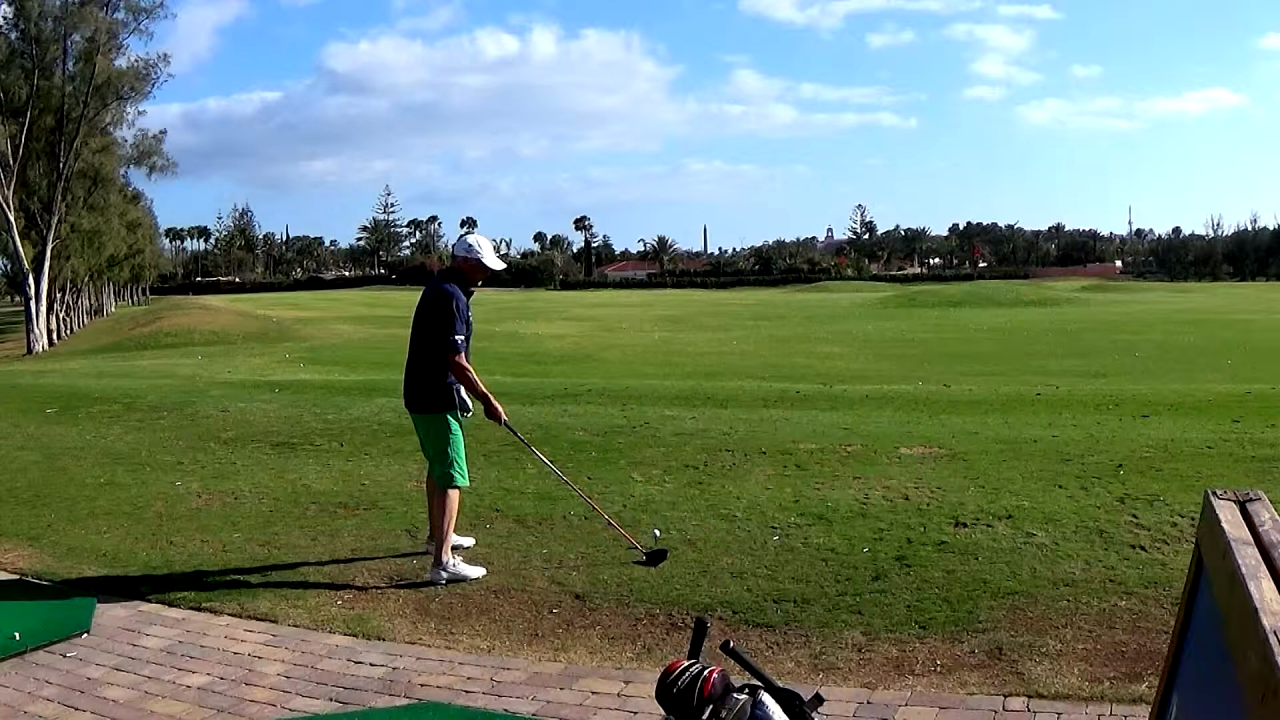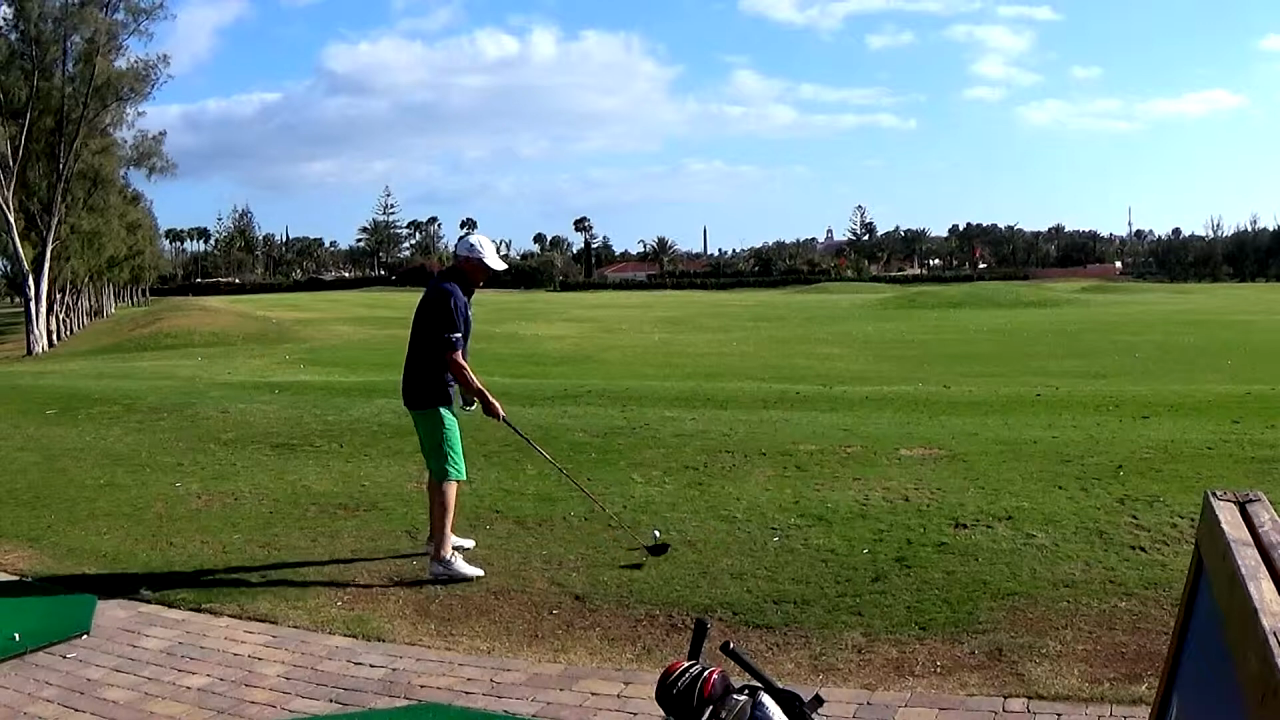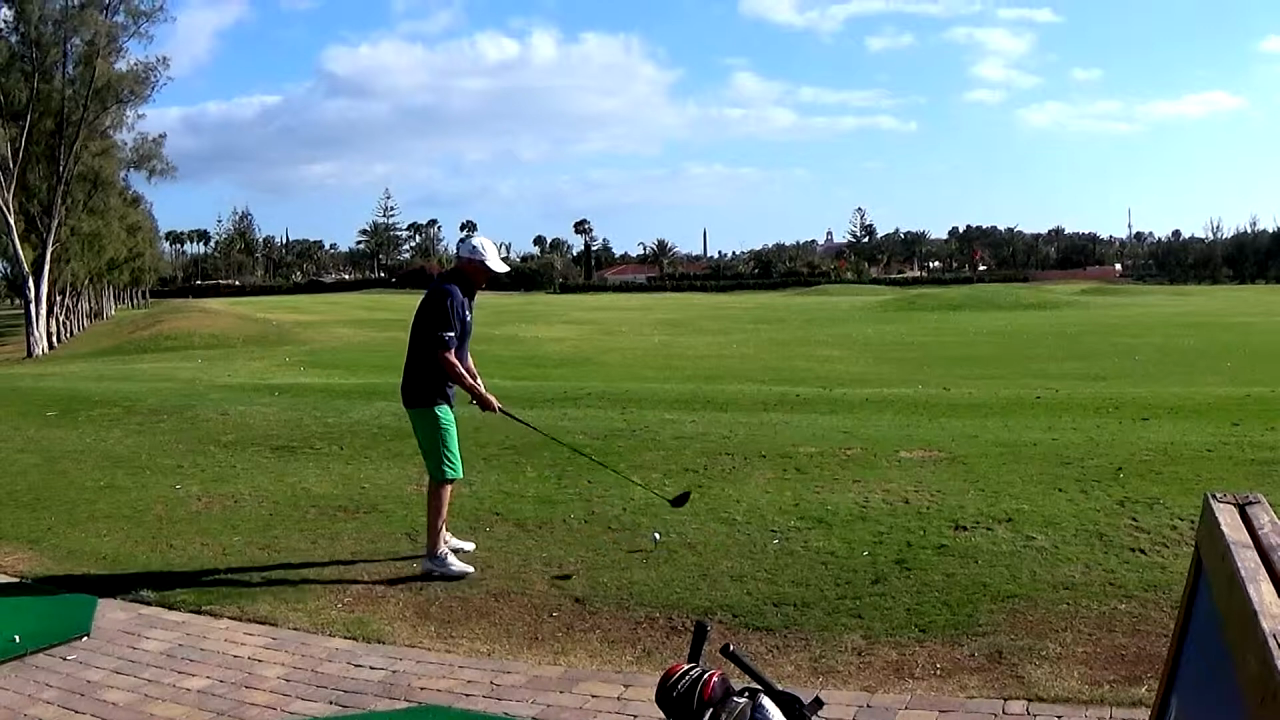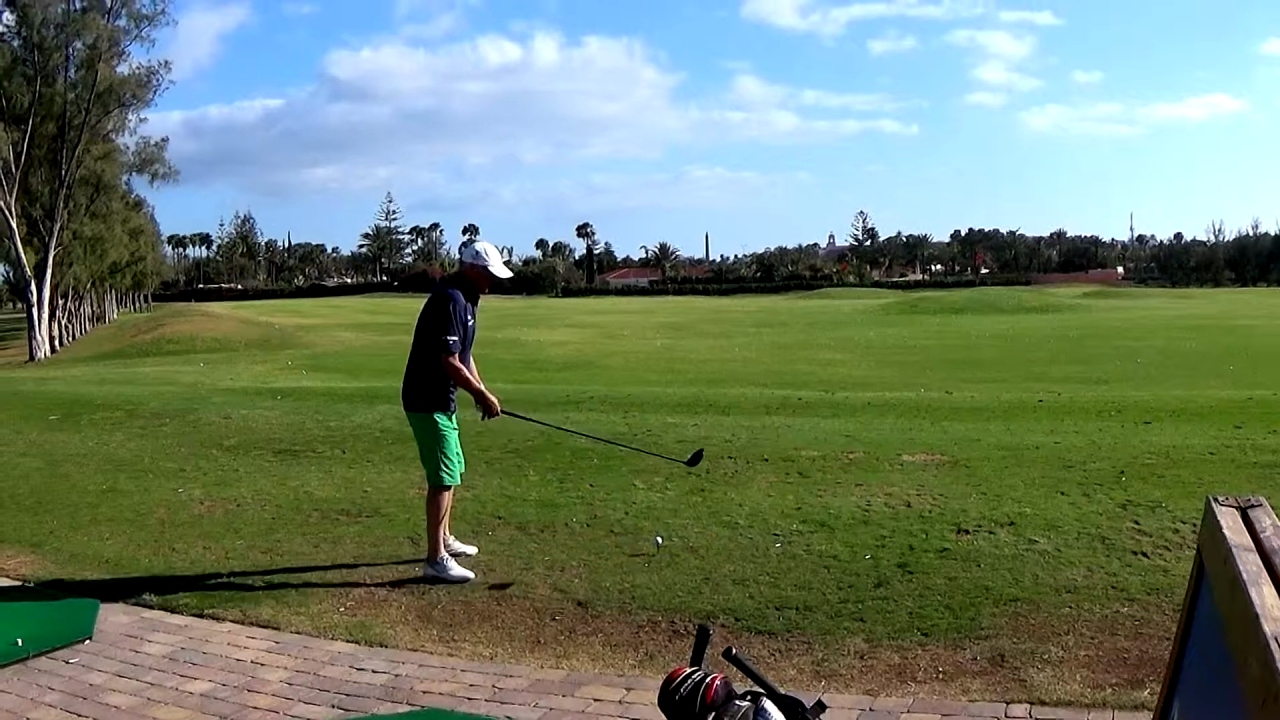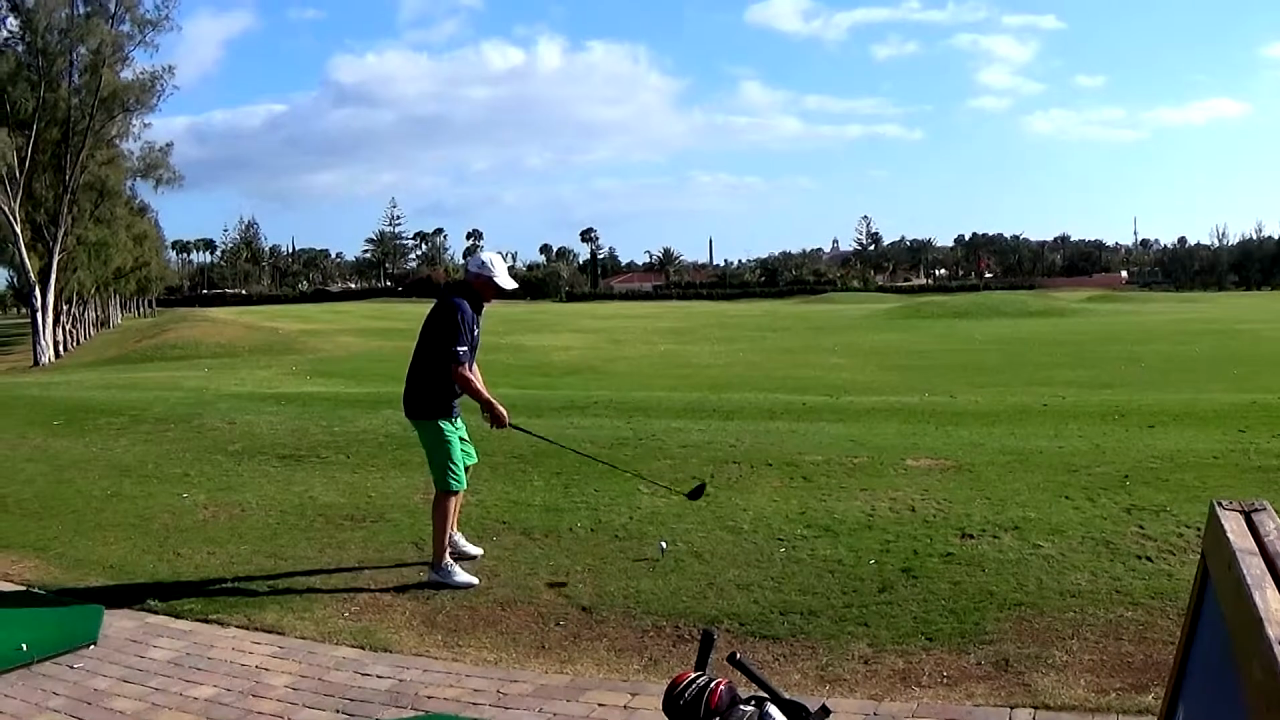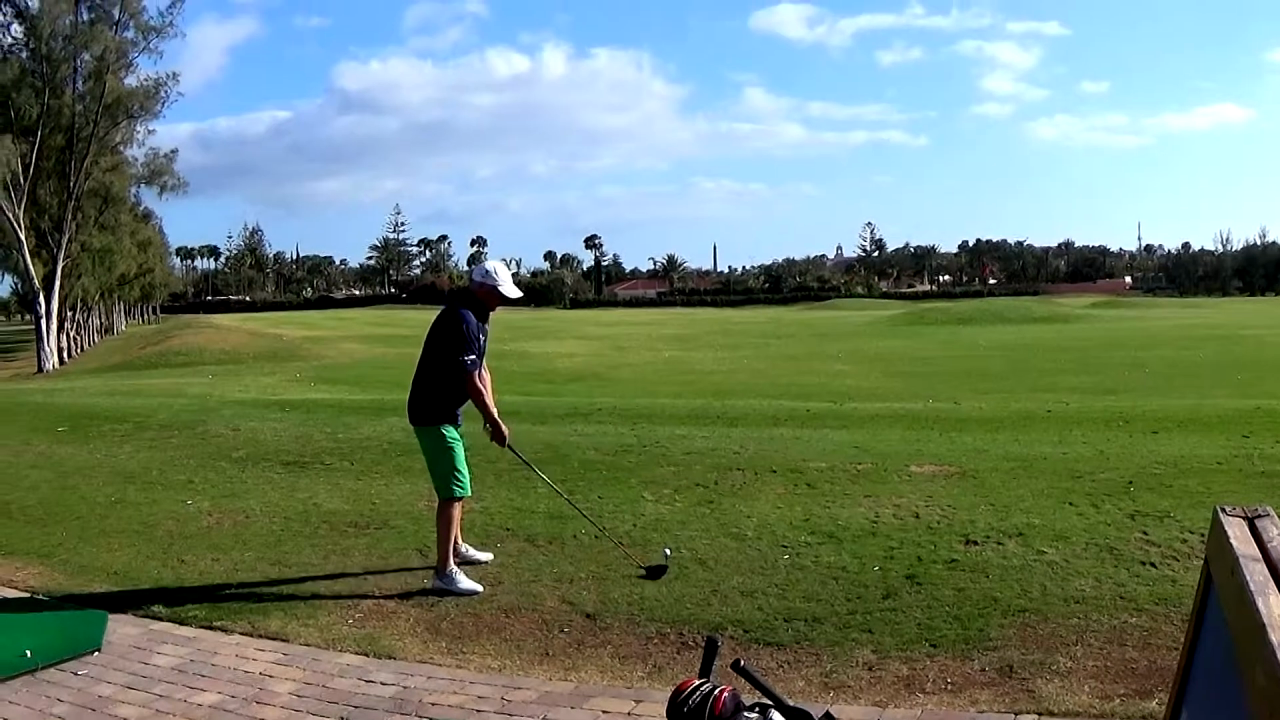
dt=0.2s
person 1, frame 1
left shoulder: (441, 288)
right shoulder: (451, 297)
right elbow: (457, 362)
left wrist: (459, 390)
right wrist: (489, 401)
left hip: (422, 393)
right hip: (435, 398)
left knee: (438, 467)
right knee: (452, 477)
left ankle: (439, 535)
right ankle: (444, 561)
person 1, frame 2
left shoulder: (450, 289)
right shoulder: (449, 296)
right elbow: (453, 360)
left wrist: (470, 387)
right wrist: (485, 397)
left hip: (430, 392)
right hip: (430, 395)
left knee: (440, 468)
right knee: (450, 472)
left ankle: (440, 536)
right ankle: (442, 556)
person 1, frame 3
left shoulder: (460, 293)
right shoulder: (447, 296)
right elbow: (446, 359)
left wrist: (477, 381)
right wrist: (478, 393)
left hip: (435, 393)
right hip: (428, 396)
left knee: (446, 469)
right knee: (445, 472)
left ankle: (441, 536)
right ankle: (435, 553)
person 1, frame 4
left shoulder: (463, 298)
right shoulder: (450, 300)
right elbow: (450, 363)
left wrist: (481, 391)
right wrist: (483, 394)
left hip: (438, 397)
right hip: (428, 401)
left knee: (451, 471)
right knee: (444, 477)
left ankle: (444, 538)
right ankle: (436, 558)
person 1, frame 5
left shoulder: (468, 306)
right shoulder: (456, 310)
left elbow: (469, 362)
right elbow: (460, 373)
left wrist: (488, 401)
right wrist: (492, 406)
left hip: (441, 403)
right hip: (430, 406)
left knee: (465, 462)
right knee: (451, 482)
left ankle: (451, 538)
right ankle: (441, 564)
person 1, frame 6
left shoulder: (477, 316)
right shoulder: (461, 320)
left elbow: (481, 369)
right elbow: (472, 383)
left wrist: (493, 414)
right wrist: (495, 422)
left hip: (445, 411)
right hip: (433, 414)
left knee: (458, 485)
right knee: (453, 491)
left ankle: (456, 547)
right ankle: (445, 571)
